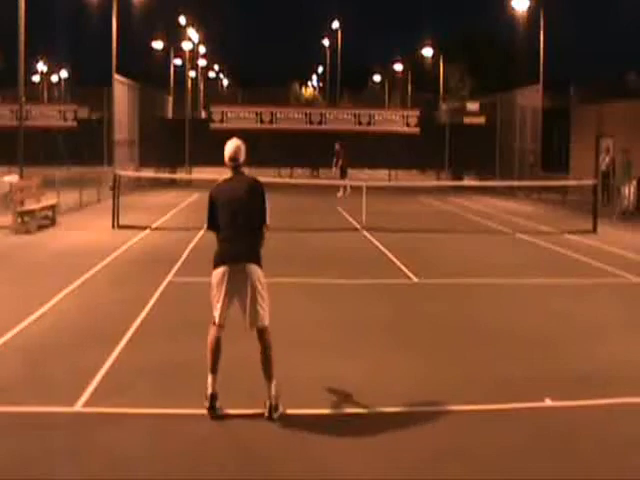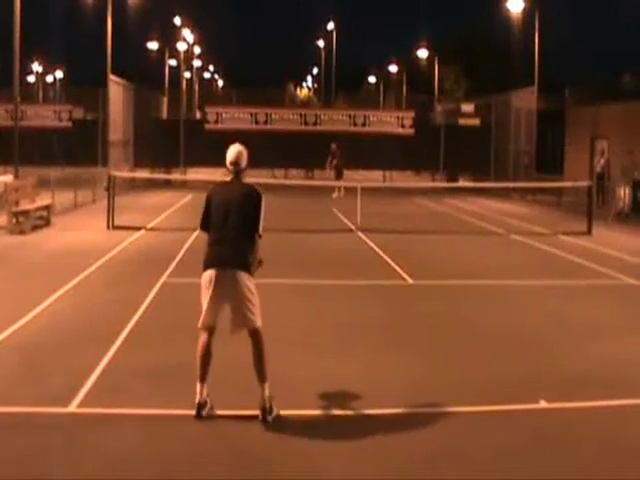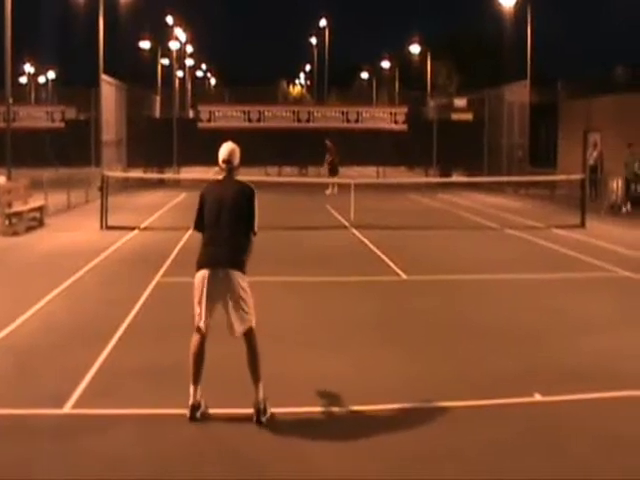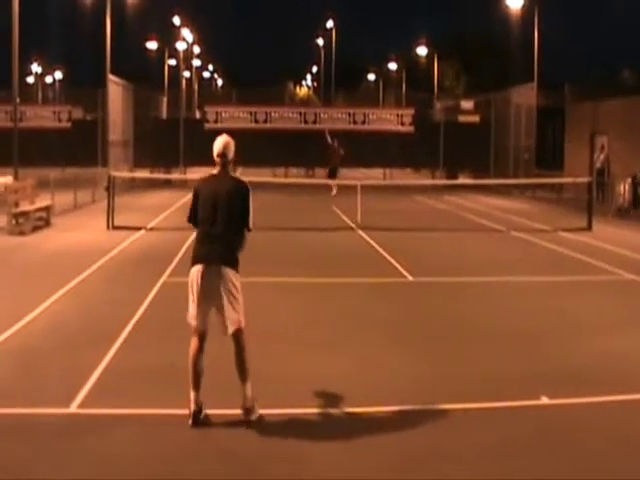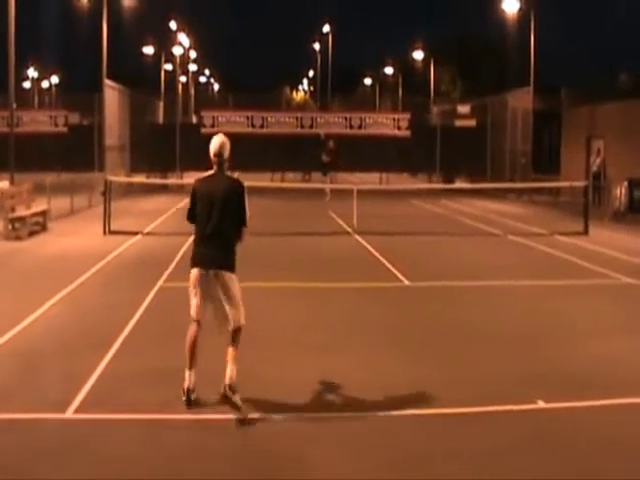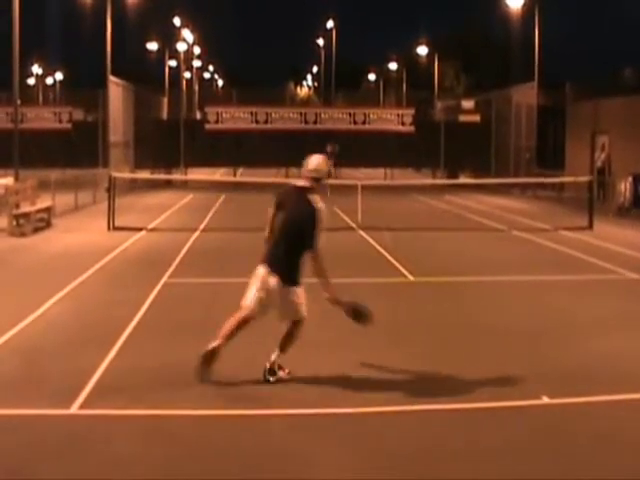
dt=0.5s
person 1, frame 1
left shoulder: (216, 192)
right shoulder: (255, 186)
left elbow: (215, 230)
right elbow: (262, 229)
left hip: (222, 263)
right hip: (250, 263)
left knee: (217, 324)
right knee: (262, 330)
left ankle: (211, 388)
right ankle: (272, 398)
person 1, frame 2
left shoulder: (213, 193)
right shoulder: (253, 194)
left elbow: (207, 231)
right elbow: (255, 238)
right wrist: (252, 265)
left hip: (212, 266)
right hip: (239, 269)
left knee: (207, 330)
right knee: (255, 332)
left ankle: (201, 397)
right ankle: (265, 400)
person 1, frame 3
left shoulder: (207, 191)
right shoulder: (247, 192)
left elbow: (201, 230)
right elbow: (250, 237)
left hip: (206, 266)
right hip: (233, 267)
left knee: (200, 331)
right knee: (249, 332)
left ankle: (195, 399)
right ankle: (260, 402)
person 1, frame 4
left shoulder: (201, 186)
right shoulder: (241, 187)
left elbow: (196, 225)
right elbow: (243, 235)
left hip: (200, 262)
right hip: (226, 264)
left knee: (198, 335)
right knee: (237, 332)
left ankle: (195, 405)
right ankle: (247, 400)
person 1, frame 5
left shoulder: (199, 185)
right shoulder: (236, 187)
left elbow: (194, 223)
right elbow: (240, 233)
left hip: (199, 262)
right hip: (224, 265)
left knee: (196, 323)
right knee: (236, 327)
left ankle: (189, 385)
right ankle: (230, 382)
person 1, frame 6
left shoulder: (289, 192)
right shoulder: (314, 207)
left elbow: (275, 209)
right elbow: (314, 254)
right wrist: (328, 289)
left hip: (267, 266)
right hip: (286, 276)
left knee: (245, 314)
right knee: (298, 320)
left ankle: (214, 348)
right ankle: (273, 366)
